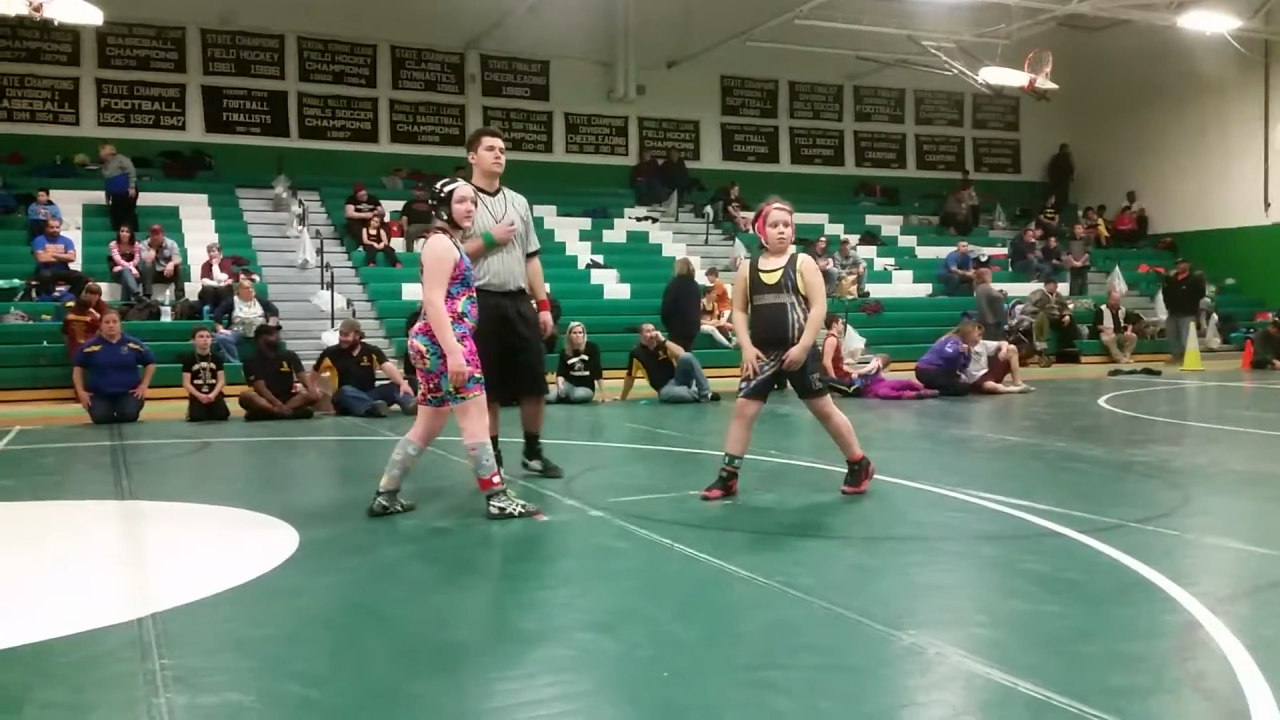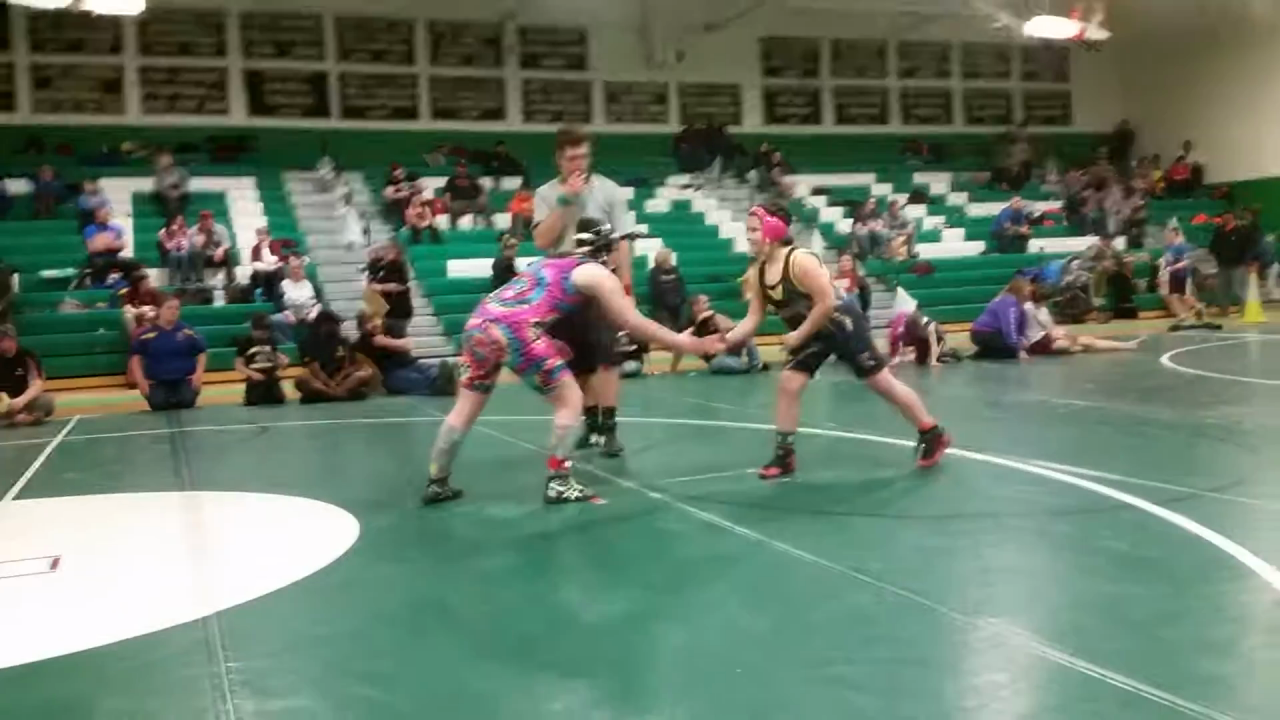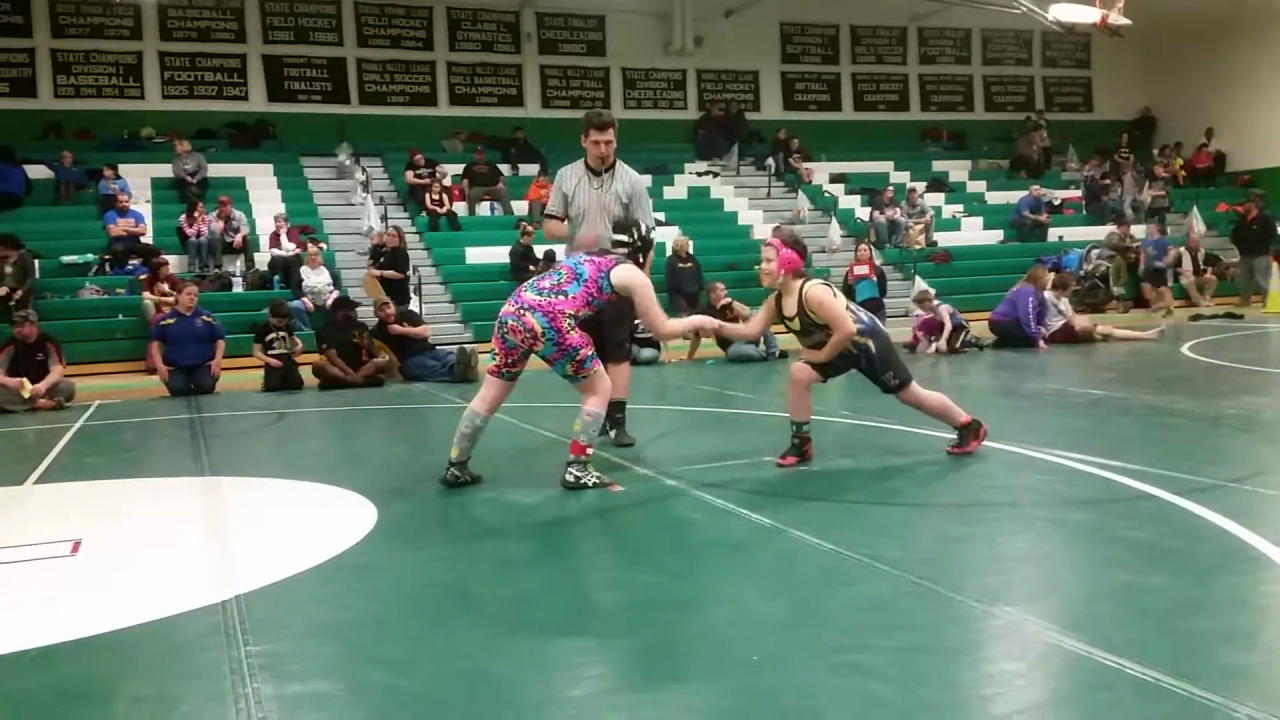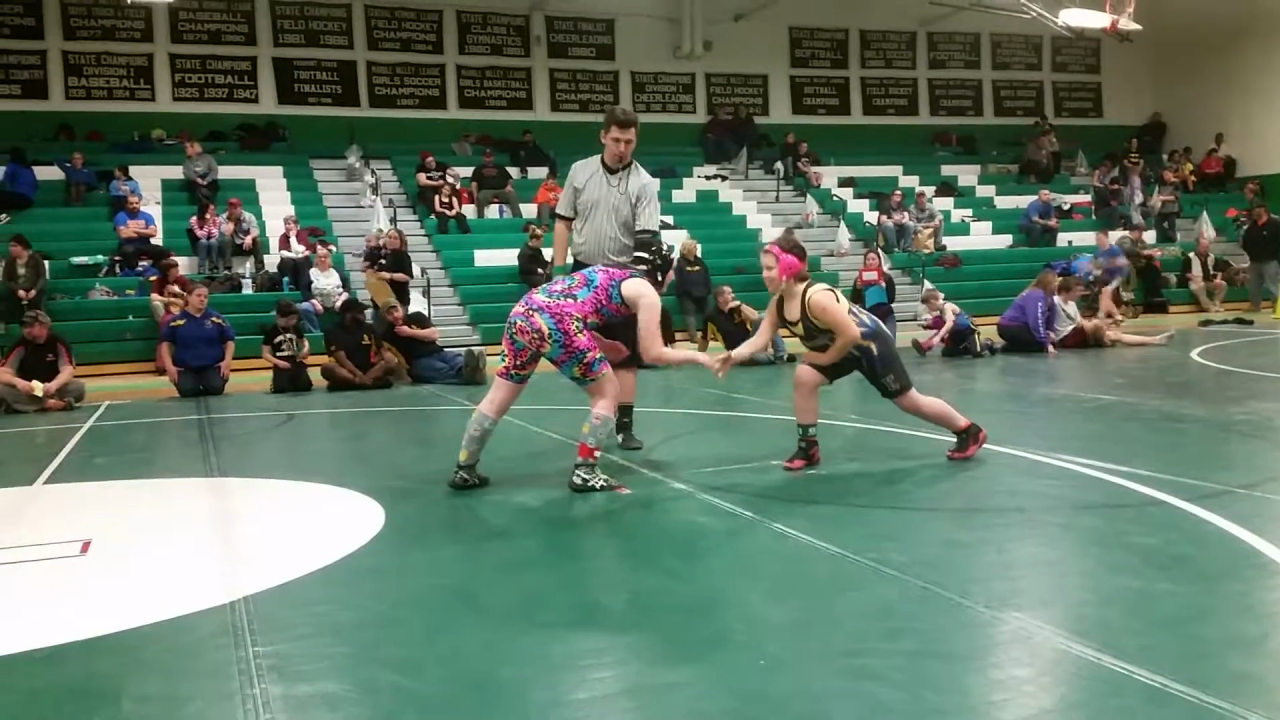
dt=0.4s
person 1, frame 1
left shoulder: (519, 203)
left wrist: (544, 305)
right wrist: (490, 239)
left hip: (518, 303)
right hip: (481, 304)
left knee: (534, 383)
right knee: (485, 389)
left ankle: (533, 452)
right ankle: (492, 458)
person 1, frame 2
left shoulder: (608, 190)
right shoulder: (546, 194)
left elbow: (622, 242)
right elbow: (542, 240)
left wrist: (625, 288)
right wrist: (564, 200)
left knee: (605, 354)
right knee: (577, 361)
left ankle: (608, 427)
right ankle: (591, 425)
person 1, frame 3
left shoulder: (631, 181)
right shoulder: (566, 177)
left elbow: (642, 235)
right elbow: (549, 224)
right wrist: (574, 237)
left knee: (617, 349)
right knee: (592, 350)
left ankle: (617, 421)
right ankle: (603, 414)
person 1, frame 4
left shoulder: (644, 183)
right shoulder: (580, 171)
left elbow: (647, 238)
right elbow: (563, 223)
right wrist: (559, 271)
right hip: (584, 272)
left knee: (625, 353)
left ankle: (625, 426)
person 2, frame 1
left shoulder: (452, 244)
right shoulder: (441, 242)
right elbow: (434, 301)
right wrist: (454, 352)
left hip: (433, 343)
right hip: (443, 341)
left knee: (427, 426)
right knee: (475, 419)
left ankle: (385, 496)
right ankle: (498, 498)
person 2, frame 2
left shoulder: (553, 262)
right shoulder: (595, 273)
right elbow: (634, 324)
right wrist: (684, 343)
left hip: (481, 322)
right hip: (514, 331)
left knee: (465, 408)
right knee: (569, 400)
left ankle: (436, 483)
right ankle: (558, 483)
person 2, frame 3
left shoulder: (588, 257)
right shoulder: (633, 274)
right elbow: (662, 329)
right wrist: (700, 321)
left hip: (514, 310)
right hip: (548, 322)
left knee: (490, 395)
right knee: (599, 389)
left ankle: (456, 467)
right ankle: (577, 468)
person 2, frame 4
left shoulder: (611, 274)
right shoulder: (646, 292)
right elbow: (653, 354)
left wrist: (606, 345)
right wrist: (696, 356)
left hip: (524, 312)
right hip: (557, 323)
left knee: (498, 396)
right knee: (607, 392)
left ankle: (464, 470)
right ankle: (584, 471)
person 3, frame 1
left shoulder: (803, 263)
right shoulder: (748, 269)
left elbow: (819, 307)
right elbow: (738, 311)
left wrist: (803, 346)
right wrist: (746, 347)
left hip: (797, 351)
right hip: (762, 353)
left knee: (823, 408)
right knee: (743, 409)
left ankle: (860, 465)
right ankle: (727, 478)
person 3, frame 2
left shoulder: (799, 260)
right shoulder: (759, 272)
left elbow: (827, 303)
right elbow: (752, 320)
left wrist: (799, 334)
right wrist: (727, 339)
left hip: (843, 323)
right hip: (811, 332)
left knee: (881, 382)
right knee: (789, 384)
left ankle: (931, 433)
right ankle: (784, 455)
person 3, frame 3
left shoulder: (814, 292)
right shoulder: (776, 299)
left elbow: (846, 331)
right elbow: (752, 330)
left wrist: (823, 355)
right wrist: (720, 328)
left hip: (867, 340)
right hip: (838, 345)
left knee: (909, 394)
right knee: (799, 375)
left ankle: (969, 427)
right ankle: (801, 445)
person 3, frame 4
left shoulder: (816, 297)
right shoulder: (777, 305)
left elbow: (851, 334)
right elbow: (759, 340)
left wrist: (827, 357)
right wrist: (732, 357)
left hip: (871, 343)
right hip: (842, 346)
left knee: (909, 401)
right knee: (804, 378)
left ankle: (969, 431)
right ankle: (808, 449)
